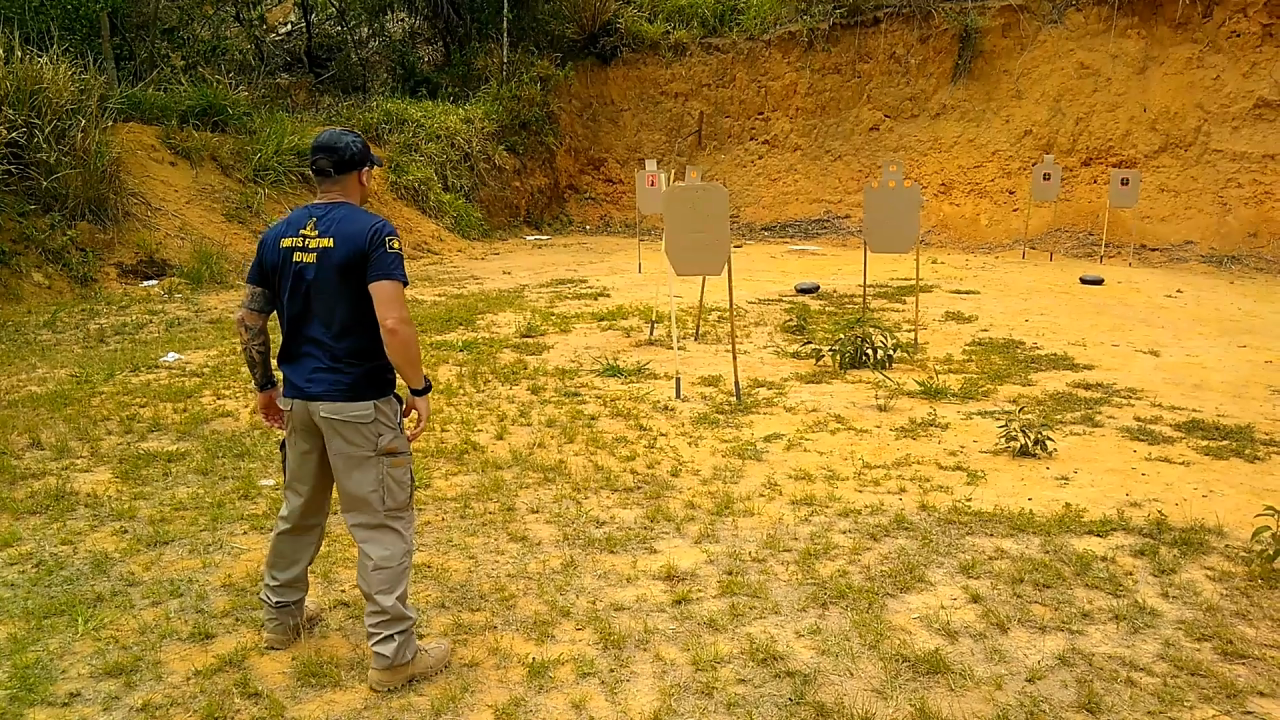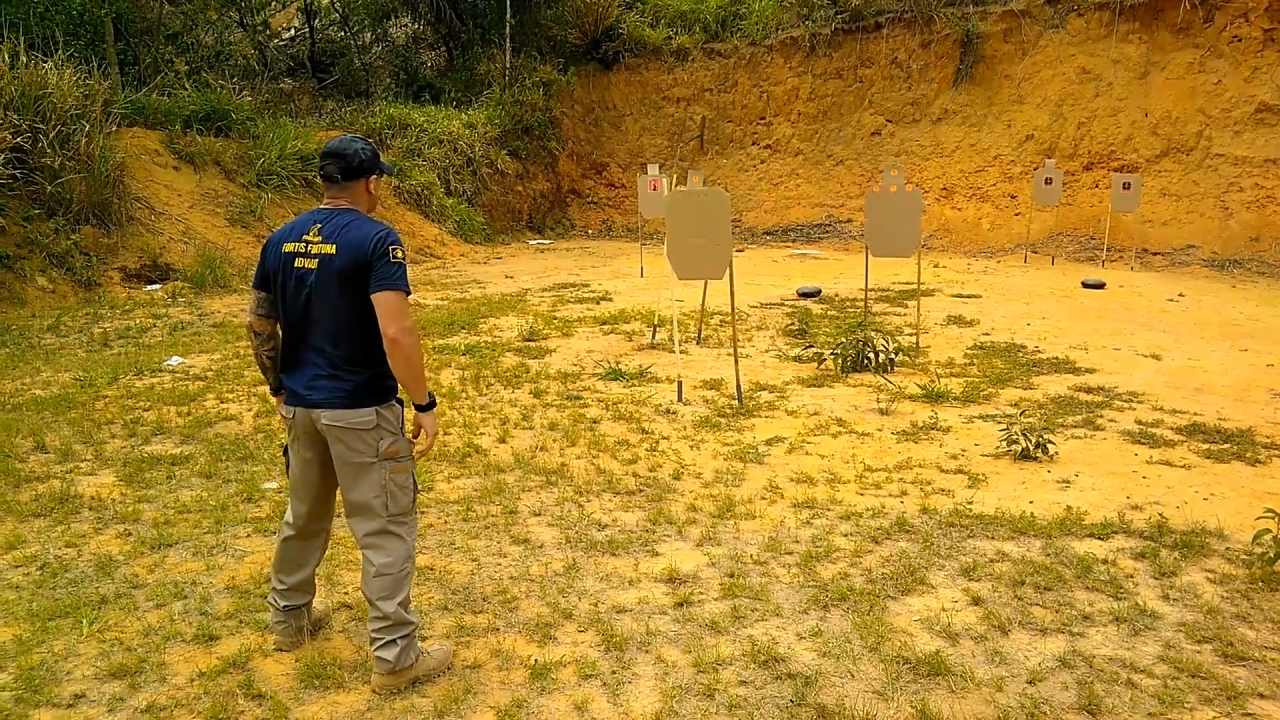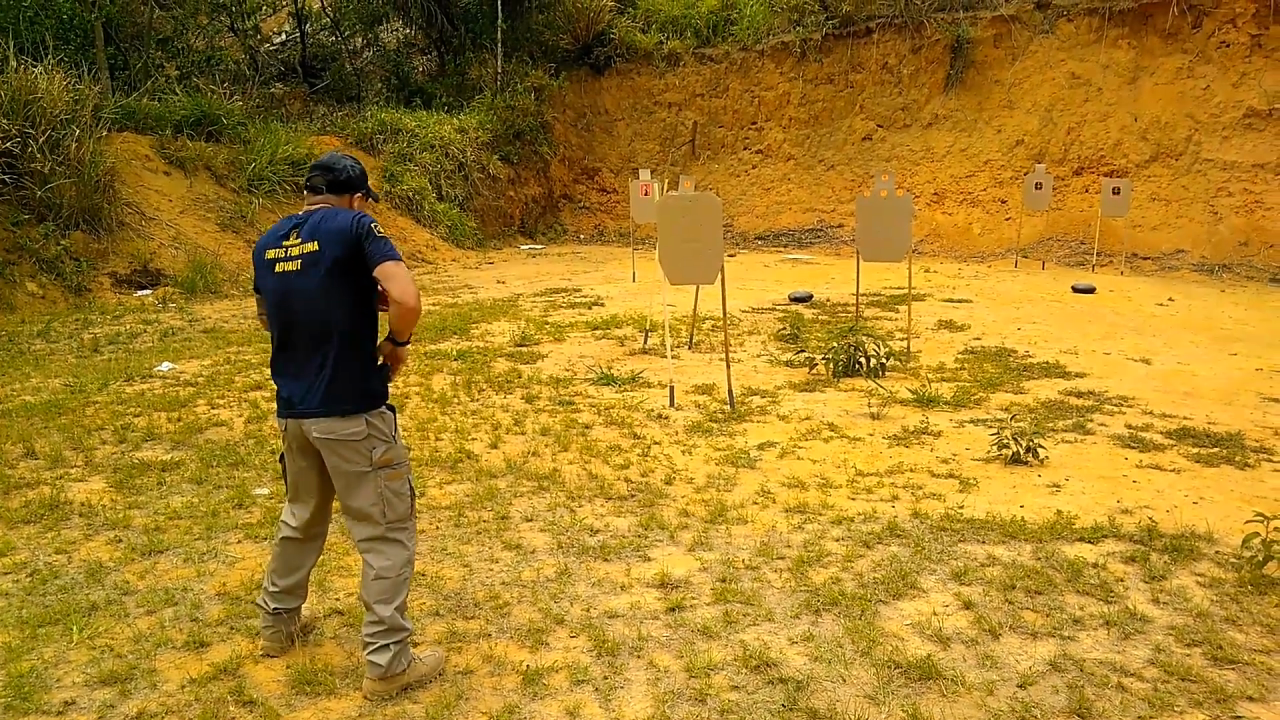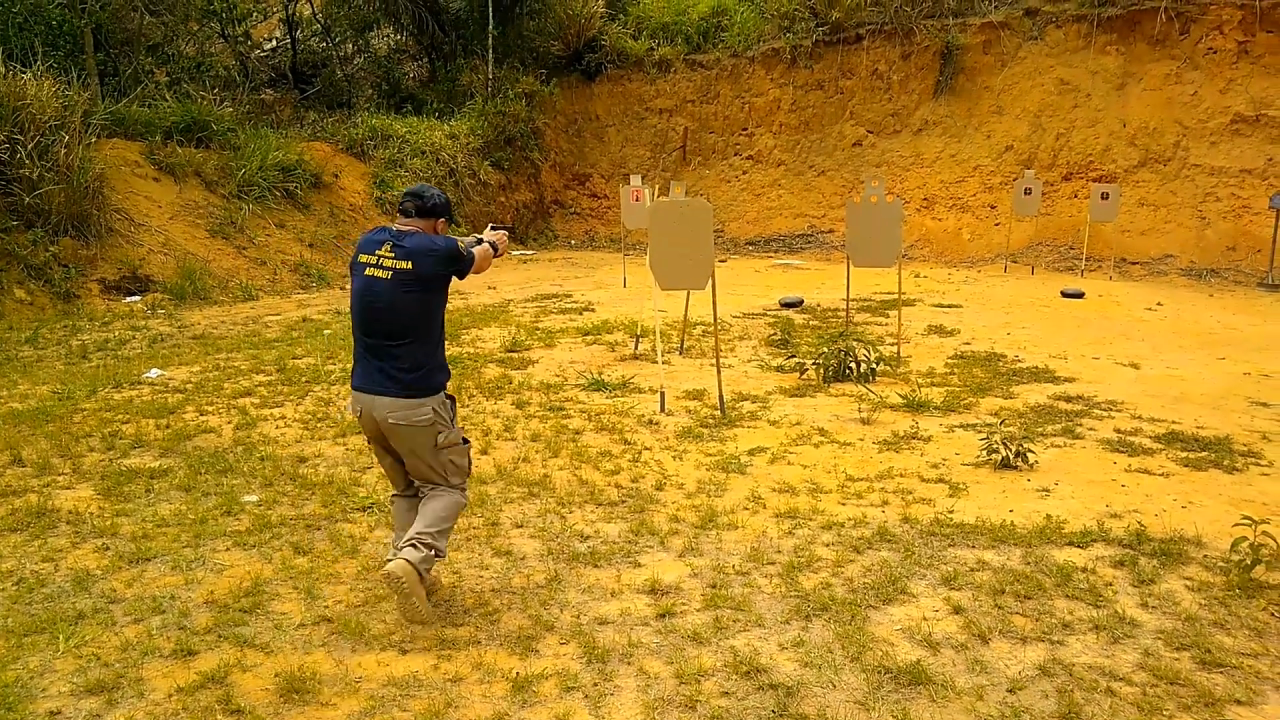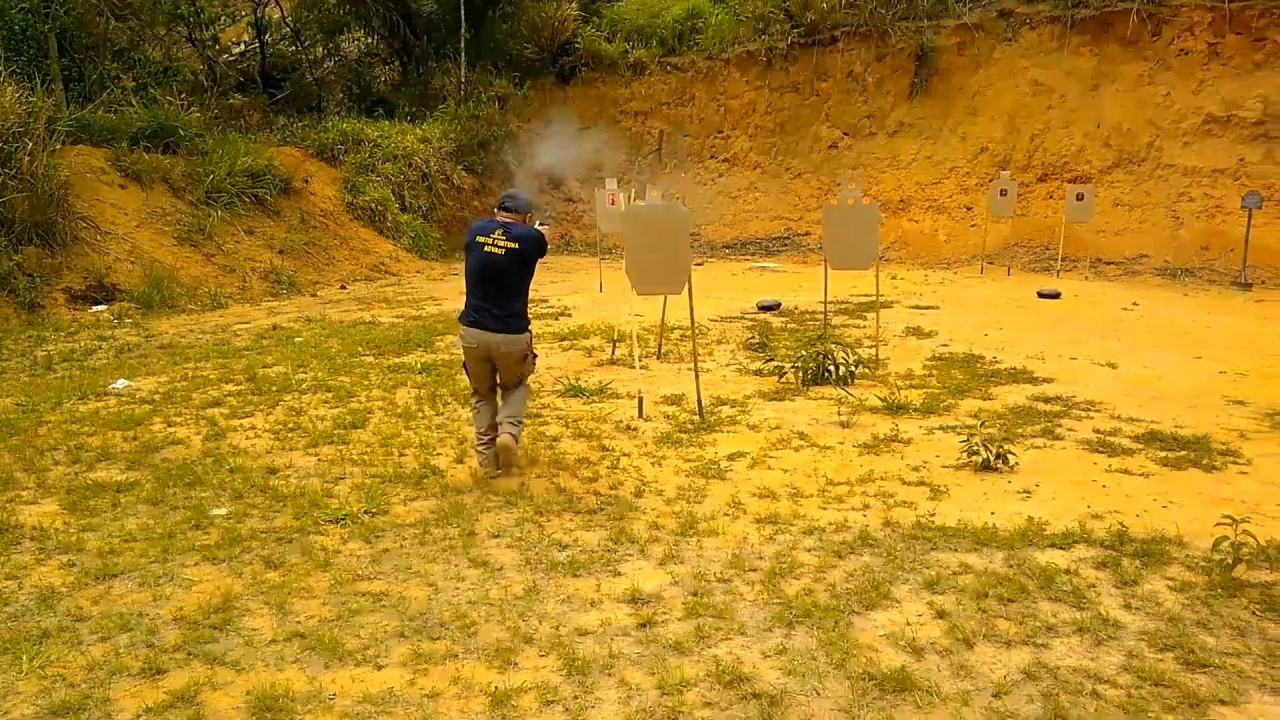
dt=1s
person 1, frame 1
left shoulder: (276, 235)
right shoulder: (372, 231)
left elbow: (249, 319)
right elbow: (393, 323)
left wrist: (264, 386)
right wrist: (419, 387)
left hip: (299, 397)
right hip: (360, 402)
left knee: (299, 508)
right knee: (383, 524)
left ankle: (281, 615)
right ankle: (393, 653)
person 1, frame 2
left shoulder: (281, 240)
right shoulder: (376, 239)
left elbow: (260, 326)
right elbow: (396, 334)
left wrist: (279, 390)
right wrist: (424, 404)
left hip: (302, 404)
right hip: (361, 409)
left knee: (303, 514)
right knee: (386, 529)
left ankle: (289, 618)
right ankle: (394, 657)
person 1, frame 3
left shoulder: (268, 243)
right shoulder: (353, 226)
right elbow: (406, 300)
right wrist: (396, 345)
left hip: (293, 411)
right hip: (352, 413)
left knee: (301, 518)
right knee: (387, 535)
left ankle: (277, 623)
right ankle: (388, 663)
person 1, frame 4
left shoulder: (367, 244)
right shoulder: (438, 250)
right elbow: (478, 263)
left wrist: (472, 244)
right wrist: (492, 244)
left hip: (365, 397)
right hip: (417, 401)
left knee: (407, 488)
right knee: (447, 485)
left ankle: (413, 575)
right ankle: (410, 560)
person 1, frame 5
left shoulder: (475, 230)
right shoulder: (531, 238)
left hip: (474, 332)
right hip: (513, 335)
left knee: (482, 394)
right knee: (516, 387)
left ankle: (488, 456)
right ankle: (508, 435)
